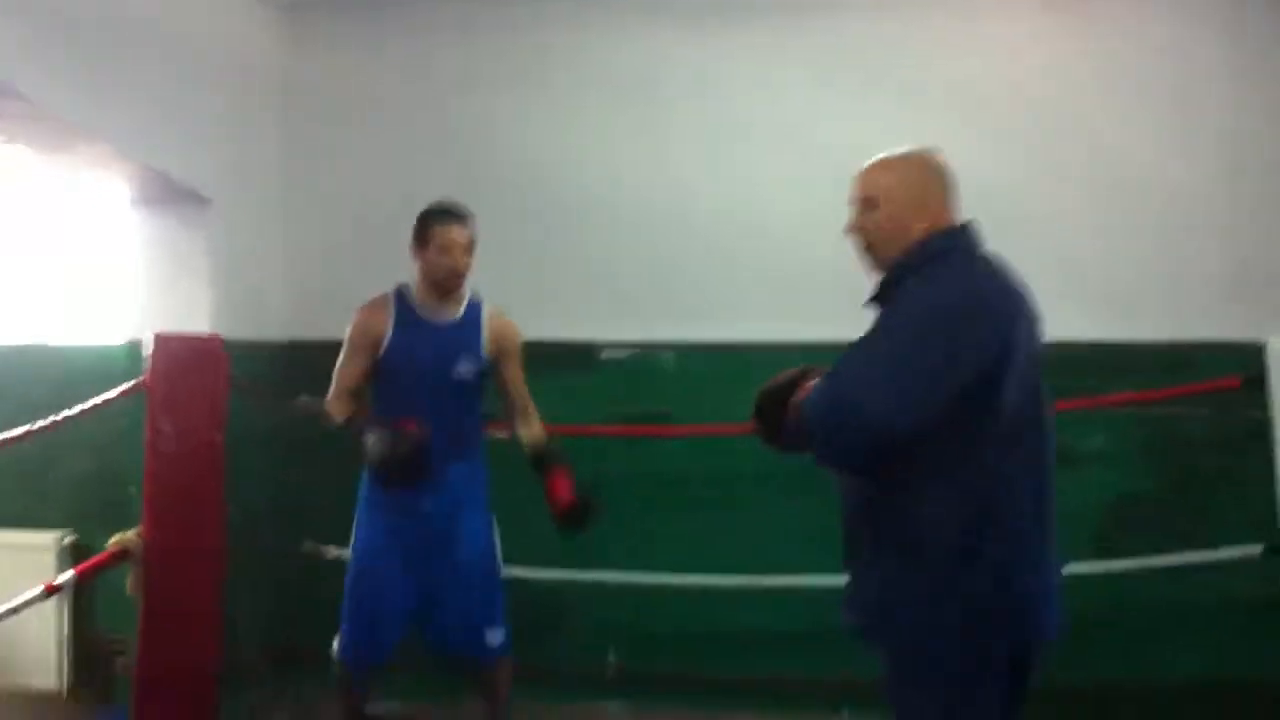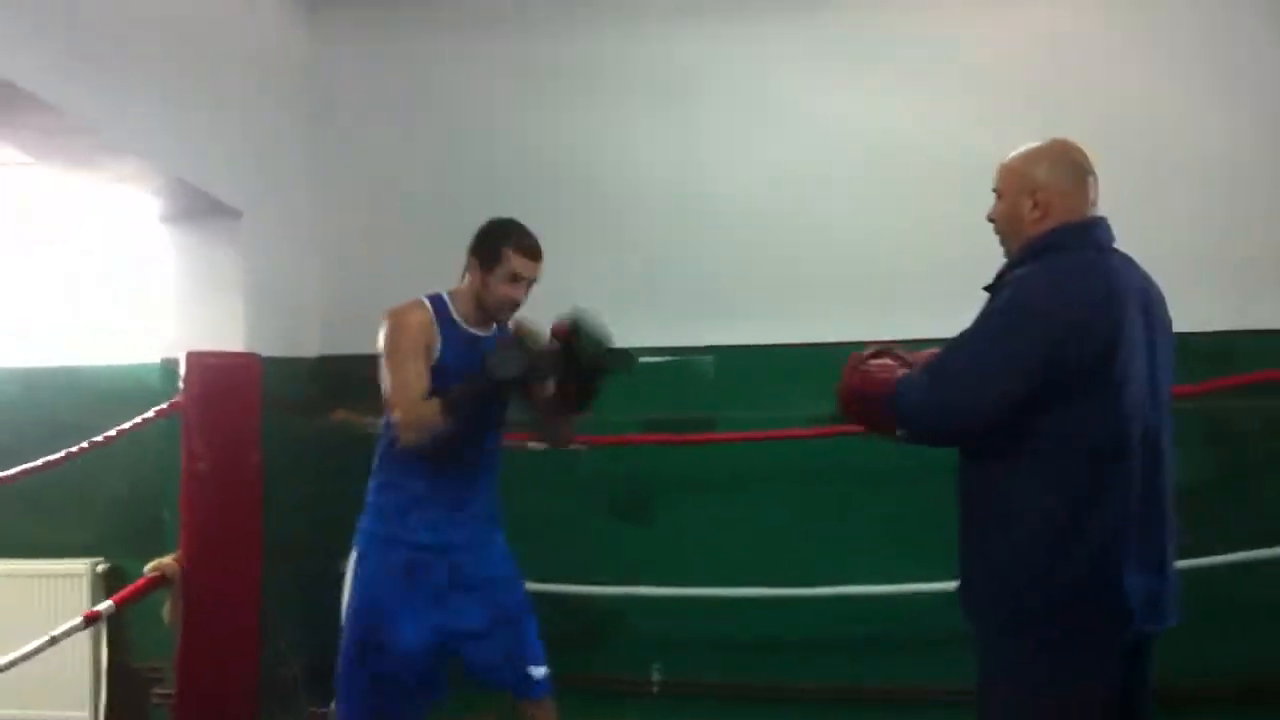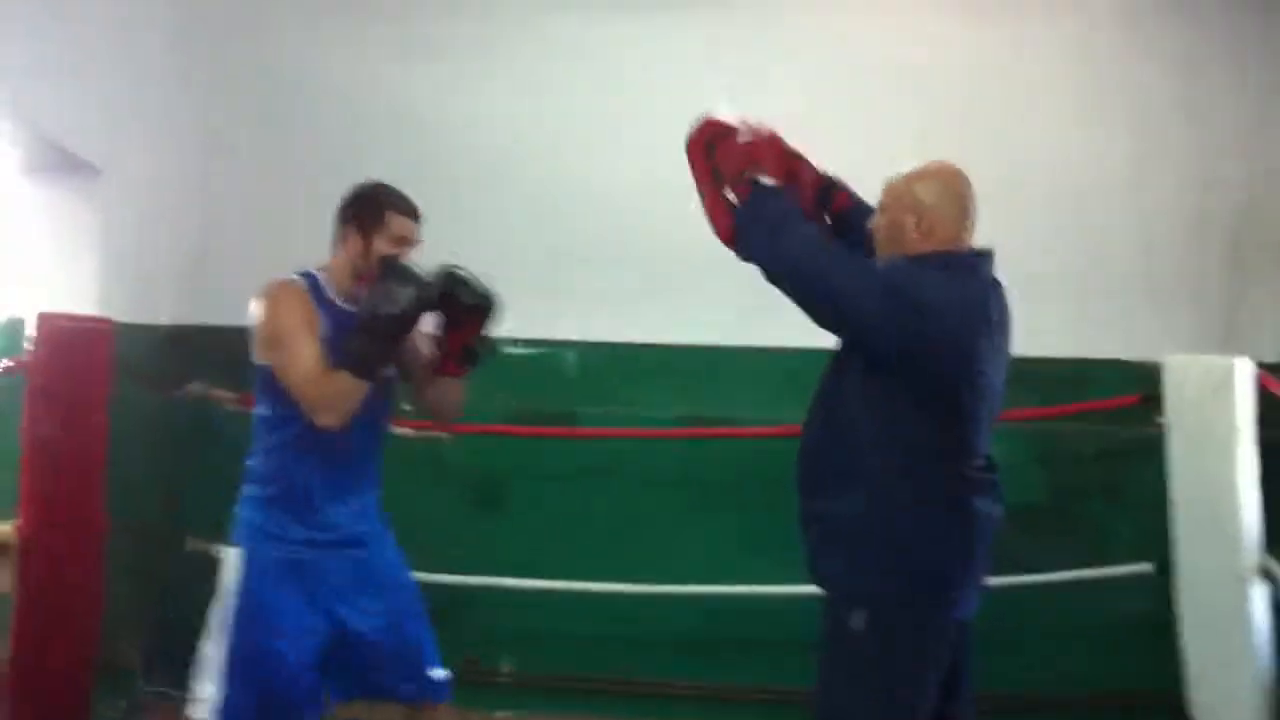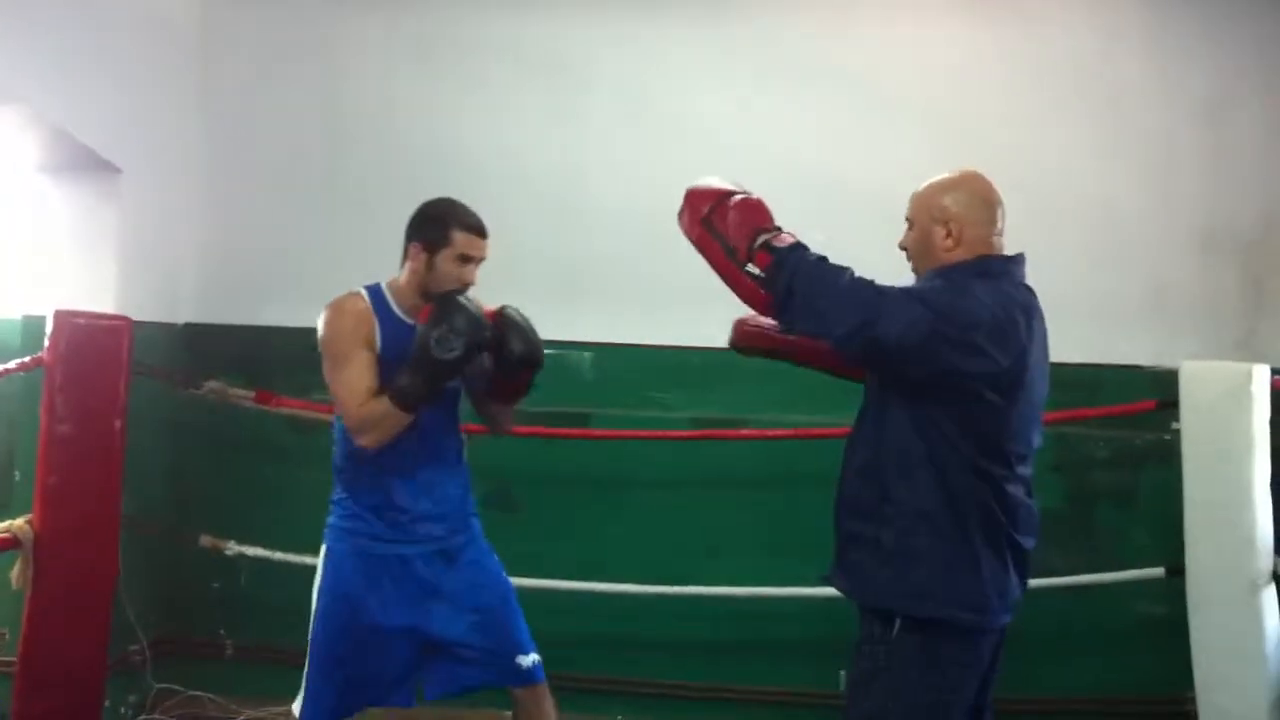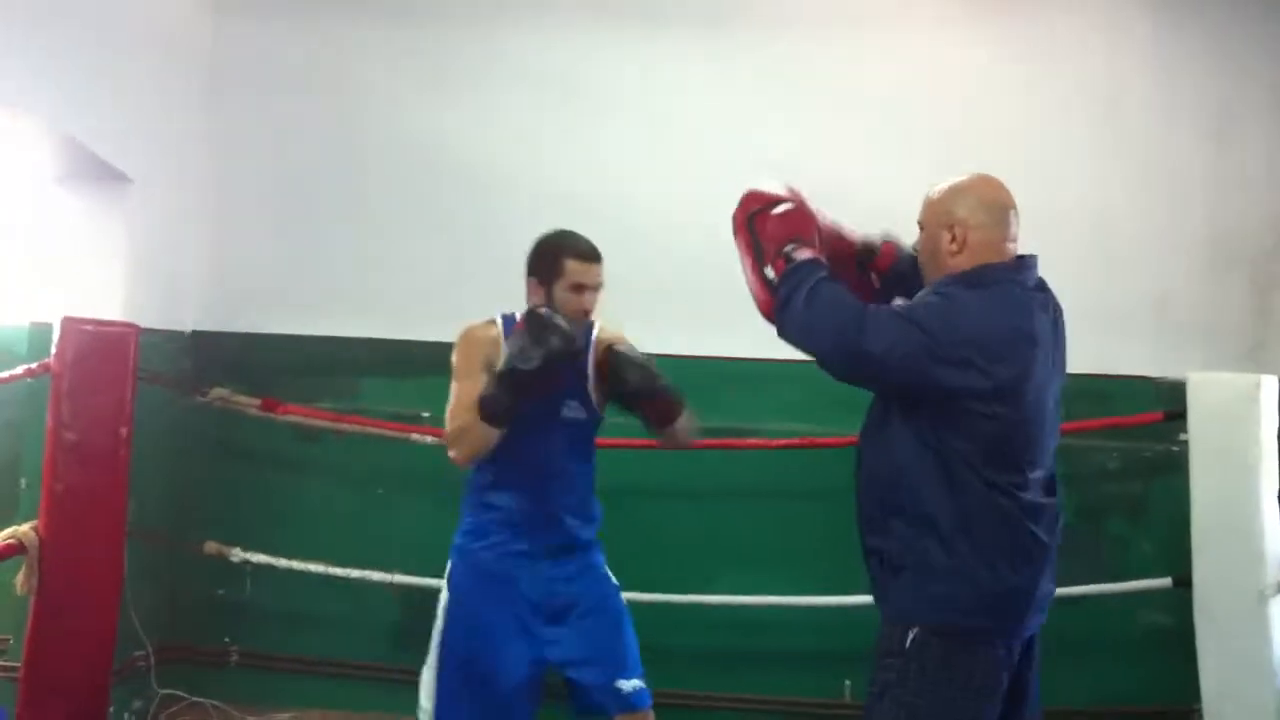
dt=1s
person 1, frame 1
left shoulder: (945, 296)
right shoulder: (975, 289)
left elbow: (856, 420)
left wrist: (809, 404)
right wrist: (826, 401)
left hip: (953, 582)
right hip: (977, 573)
person 1, frame 2
left shoulder: (1047, 290)
right shoulder: (1129, 282)
left elbow: (945, 407)
left wrist: (887, 390)
right wrist: (932, 369)
left hip: (1050, 575)
right hip: (1119, 563)
person 1, frame 3
left shoulder: (919, 303)
right shoulder: (965, 293)
left elbow: (808, 265)
right elbow: (863, 251)
left wrist: (749, 183)
right wrist: (810, 185)
left hip: (894, 564)
right hip: (935, 553)
person 1, frame 4
left shoulder: (964, 313)
right shoulder: (1003, 305)
left elbow: (857, 315)
right elbow: (890, 341)
left wrist: (763, 244)
right wrist: (800, 342)
left hip: (930, 582)
right hip: (971, 573)
person 1, frame 5
left shoulder: (965, 322)
right shoulder: (1029, 305)
left elbow: (847, 336)
left wrist: (792, 255)
right wrist: (862, 258)
left hip: (948, 590)
right hip: (1010, 582)
person 2, frame 1
left shoulder: (494, 328)
right shoulder: (378, 319)
left elbow: (522, 411)
right elbow: (340, 398)
left wrist: (554, 472)
right wrist: (372, 433)
left hip: (460, 497)
right hip: (391, 498)
left knee: (485, 641)
right knee: (361, 642)
person 2, frame 2
left shoulder: (519, 337)
right shoulder: (412, 323)
left elbow: (555, 427)
right elbow: (409, 428)
right wrist: (481, 384)
left hip: (476, 540)
right hip: (396, 541)
person 2, frame 3
left shoulder: (388, 315)
right shoulder: (286, 304)
left elbow: (442, 407)
right elbow: (326, 409)
left wrist: (460, 333)
right wrist: (382, 330)
left hip: (360, 539)
right hip: (278, 542)
person 2, frame 4
left shoulder: (467, 320)
right shoulder: (350, 316)
left elbow: (497, 420)
right elbow: (367, 429)
left wrist: (512, 372)
right wrist: (429, 368)
left hip: (452, 535)
right hip: (367, 540)
left knee: (527, 677)
person 2, frame 5
left shoulder: (604, 348)
right shoulder: (481, 343)
left elbow: (679, 436)
right elbow: (461, 448)
left wrist: (655, 399)
right wrist: (513, 381)
left hip: (572, 558)
right hip: (487, 559)
